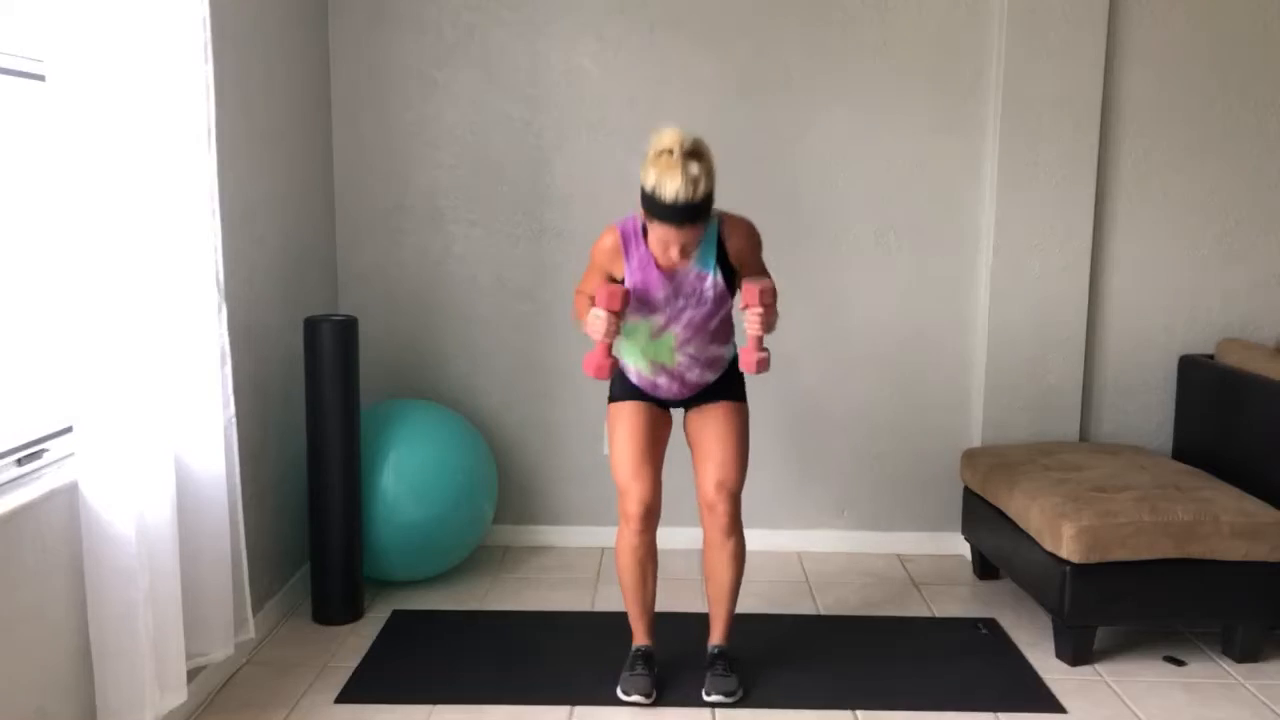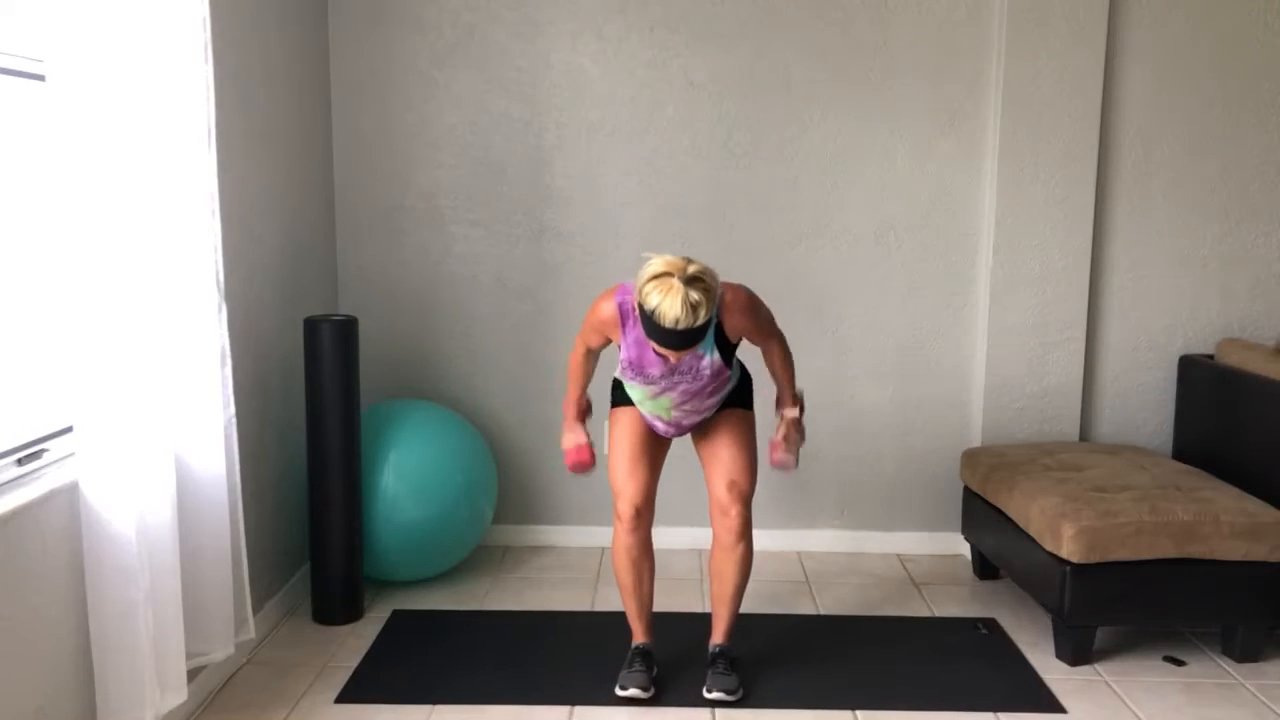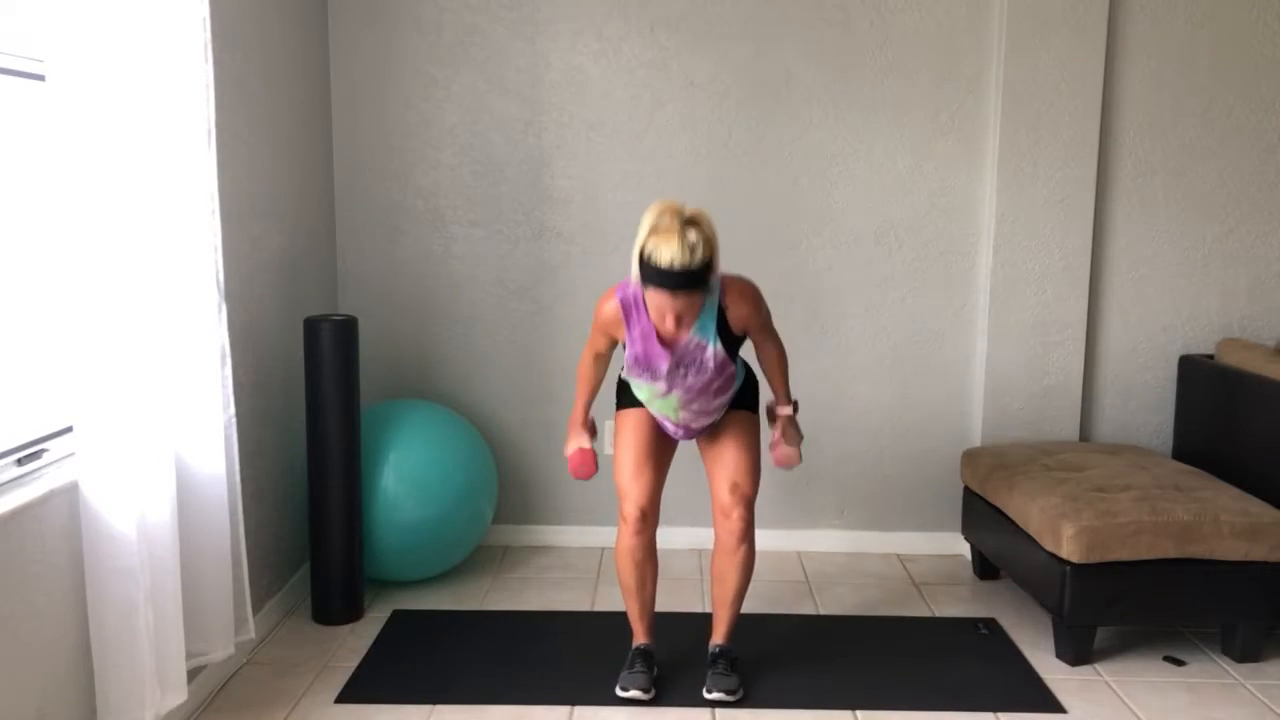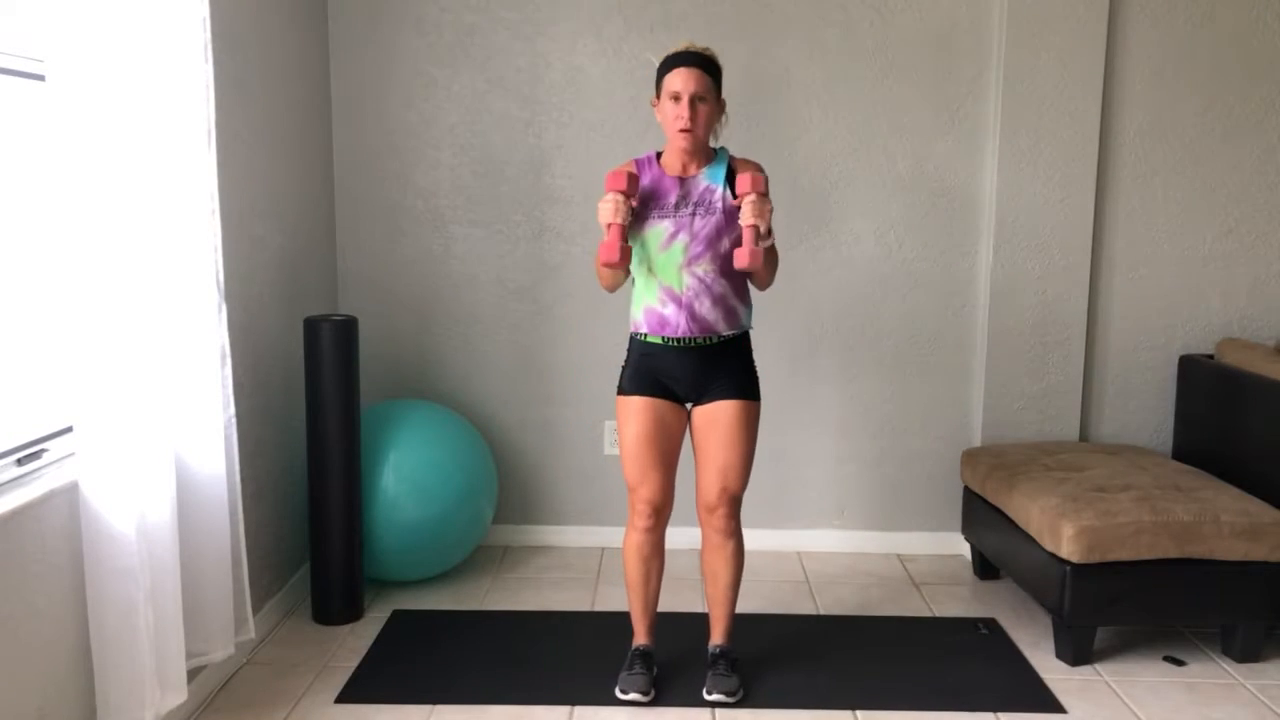
dt=0.7s
person 1, frame 1
left shoulder: (737, 236)
right shoulder: (615, 244)
left elbow: (760, 286)
right elbow: (583, 295)
left wrist: (765, 312)
right wrist: (591, 318)
left hip: (714, 382)
right hip: (638, 382)
left knee: (721, 505)
right knee: (637, 510)
left ankle: (718, 647)
right ankle: (641, 648)
person 1, frame 2
left shoulder: (736, 306)
right shoulder: (613, 309)
left elbow: (772, 341)
right elbow: (585, 350)
left wrist: (791, 410)
right wrist: (573, 418)
left hip: (722, 400)
right hip: (639, 399)
left knee: (733, 512)
right knee: (630, 512)
left ankle: (720, 647)
right ankle: (640, 646)
person 1, frame 3
left shoulder: (738, 299)
right shoulder: (615, 307)
left elbow: (768, 344)
right elbow: (594, 355)
left wrist: (785, 409)
right wrist: (579, 421)
left hip: (727, 405)
right hip: (646, 403)
left knee: (736, 515)
right knee: (636, 515)
left ankle: (721, 648)
right ankle: (641, 647)
person 1, frame 4
left shoulder: (743, 176)
right shoulder: (633, 178)
left elbow: (762, 280)
right elbow: (609, 281)
left wrist: (760, 234)
right wrist: (609, 230)
left hip: (725, 362)
right hip: (650, 360)
left knee: (720, 509)
right knee: (647, 509)
left ankle: (720, 649)
right ankle: (641, 647)
